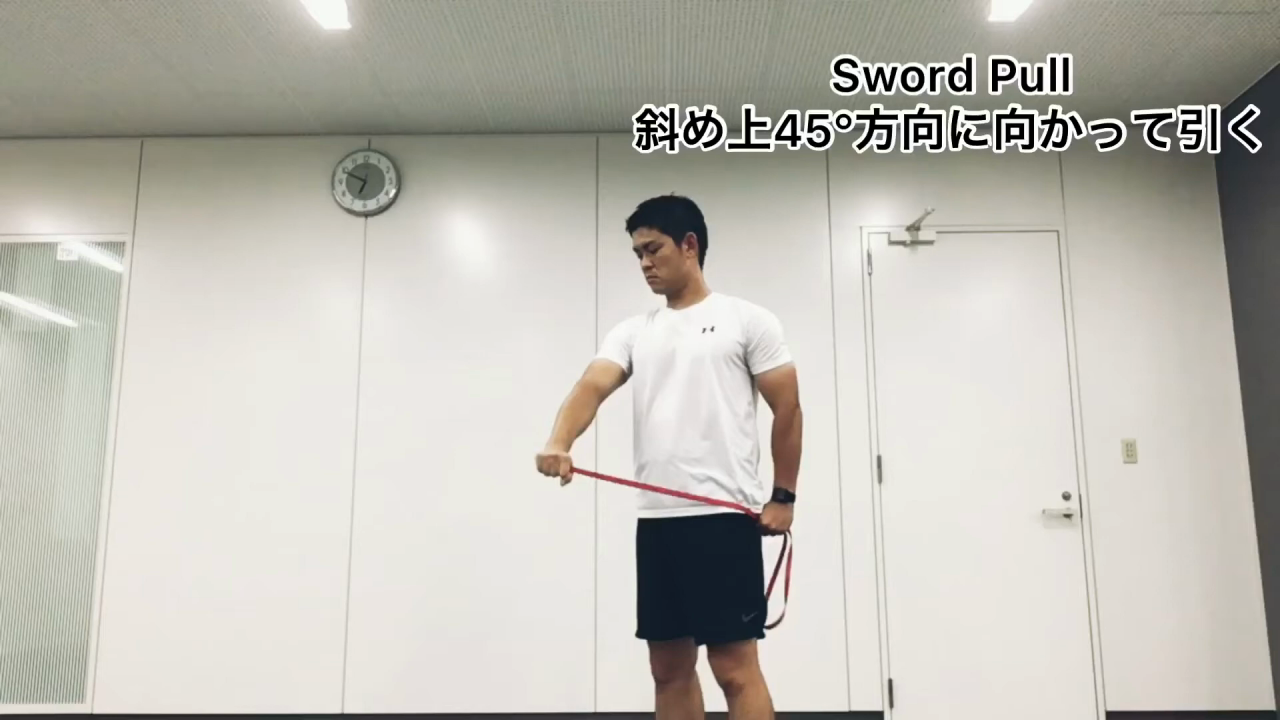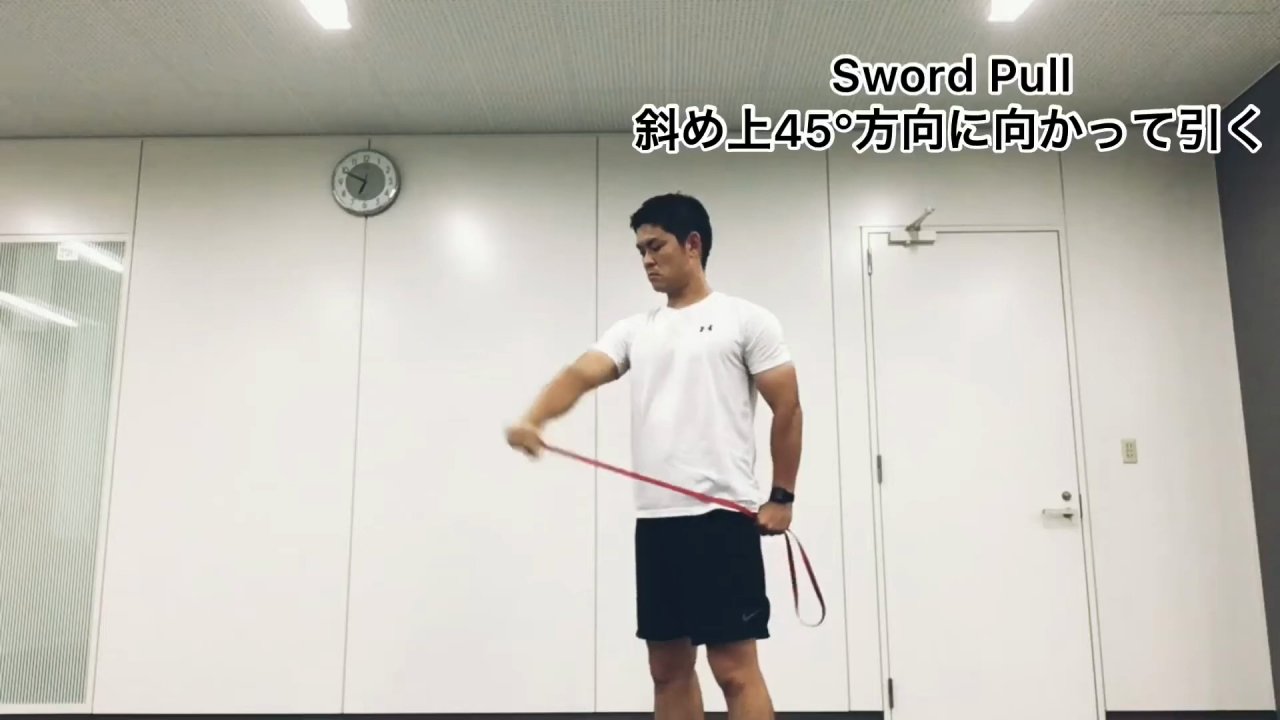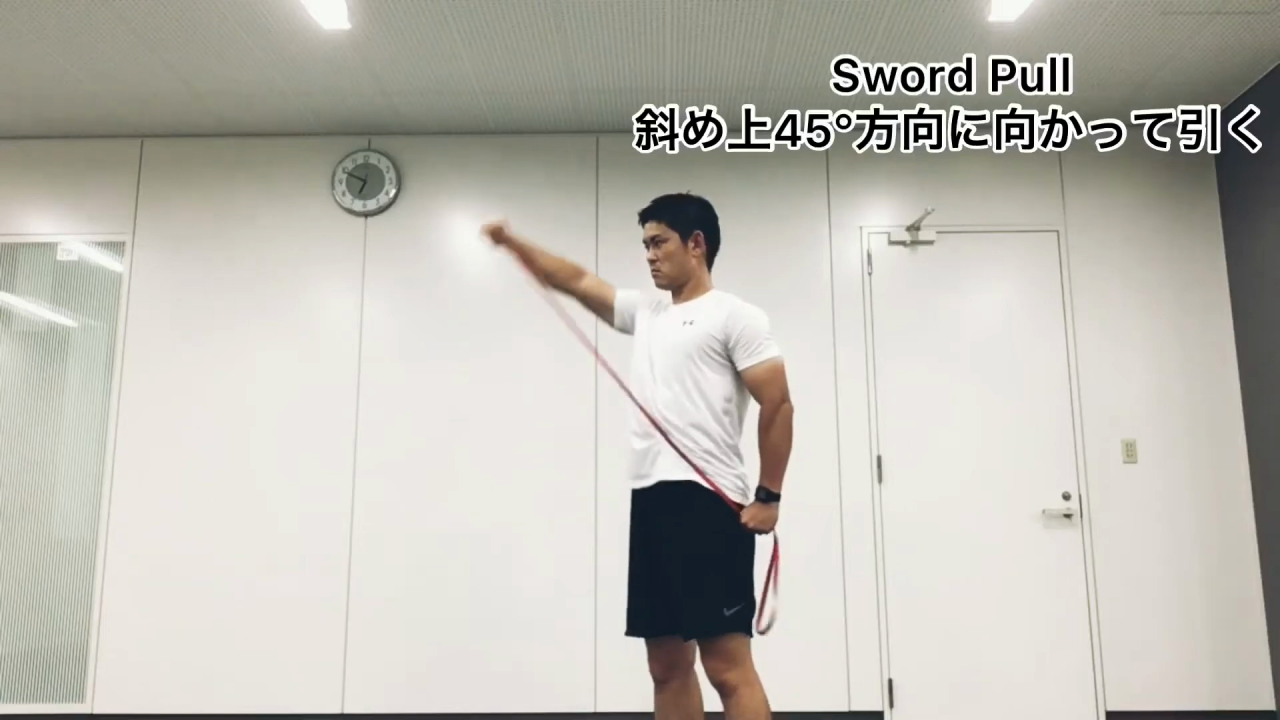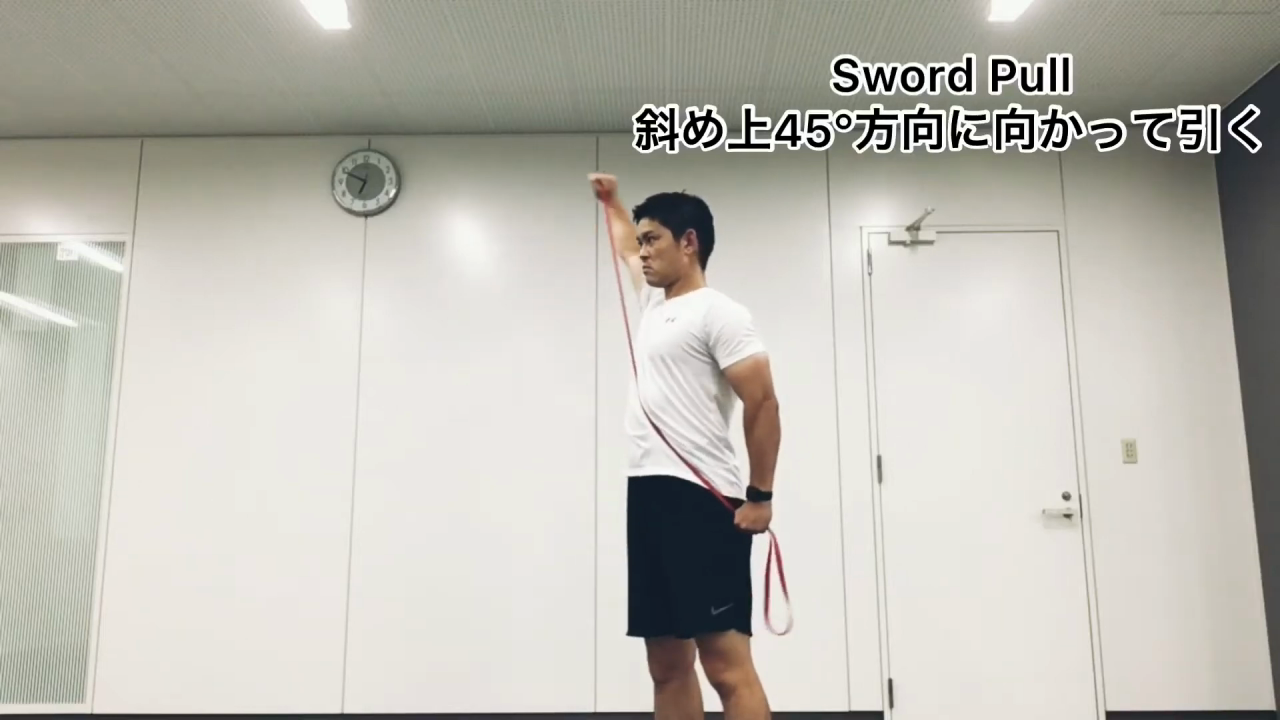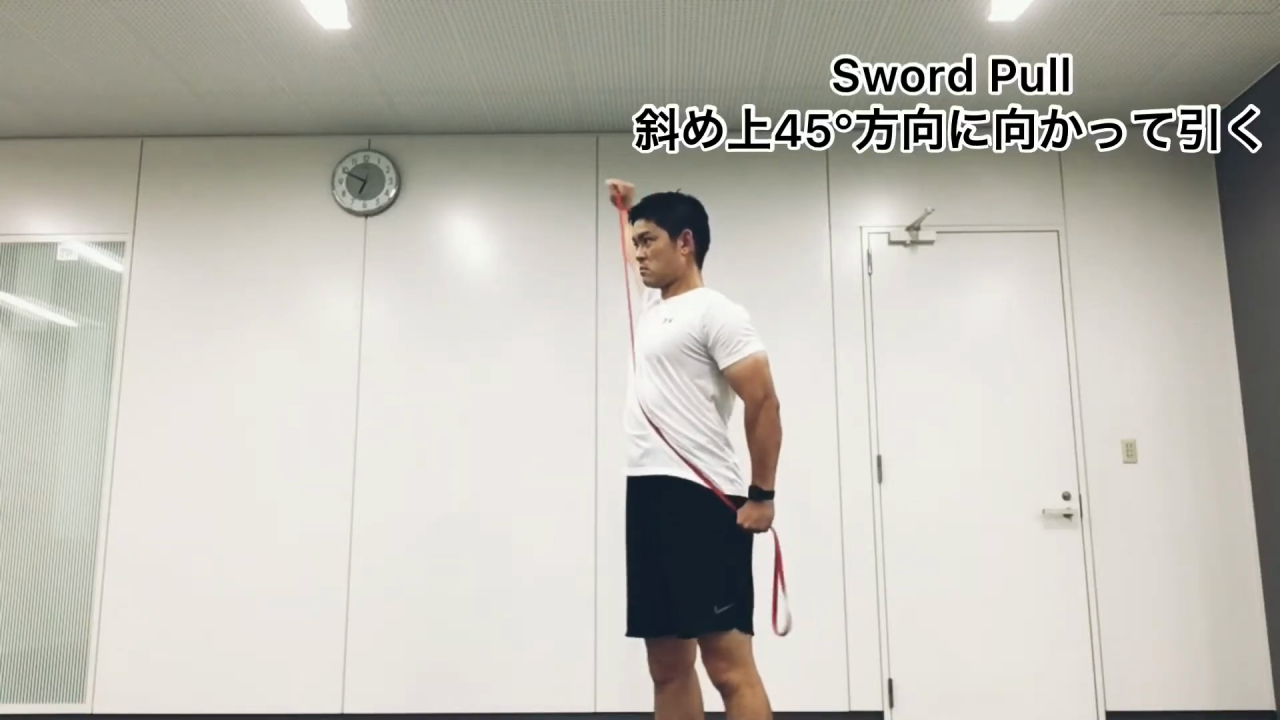
dt=0.4s
person 1, frame 1
left shoulder: (747, 320)
right shoulder: (633, 332)
left elbow: (788, 409)
right elbow: (591, 387)
left wrist: (783, 497)
right wrist: (559, 443)
left hip: (724, 517)
right hip: (656, 520)
left knee: (734, 667)
right knee: (669, 667)
person 1, frame 2
left shoulder: (744, 319)
right shoulder: (636, 329)
left elbow: (788, 408)
right elbow: (578, 375)
left wrist: (780, 497)
right wrist: (533, 420)
left hip: (721, 517)
right hip: (656, 518)
left knee: (735, 668)
right knee: (670, 667)
person 1, frame 3
left shoulder: (735, 316)
right shoulder: (648, 312)
left elbow: (777, 405)
right elbow: (573, 279)
left wrist: (768, 496)
right wrist: (513, 240)
left hip: (706, 503)
right hip: (652, 499)
left knee: (728, 663)
right knee: (668, 663)
person 1, frame 4
left shoulder: (717, 313)
right shoulder: (655, 302)
left elbow: (762, 403)
right elbow: (627, 250)
left wrist: (759, 496)
right wrist: (611, 203)
left hip: (700, 501)
right hip: (649, 496)
left knee: (726, 663)
right knee: (668, 664)
person 1, frame 5
left shoulder: (714, 312)
right shoulder: (655, 304)
left elbow: (763, 403)
right elbow: (632, 257)
left wrist: (761, 495)
right wrist: (625, 207)
left hip: (700, 500)
right hip: (646, 496)
left knee: (728, 663)
right knee: (668, 664)
